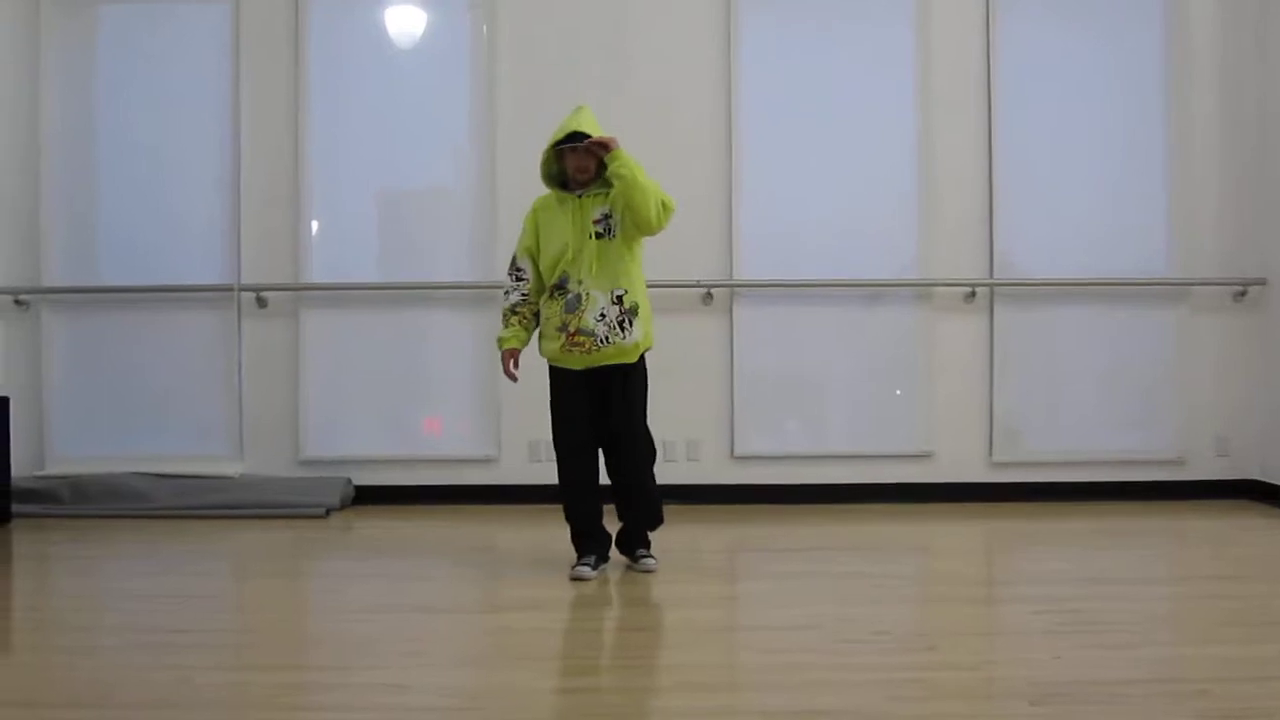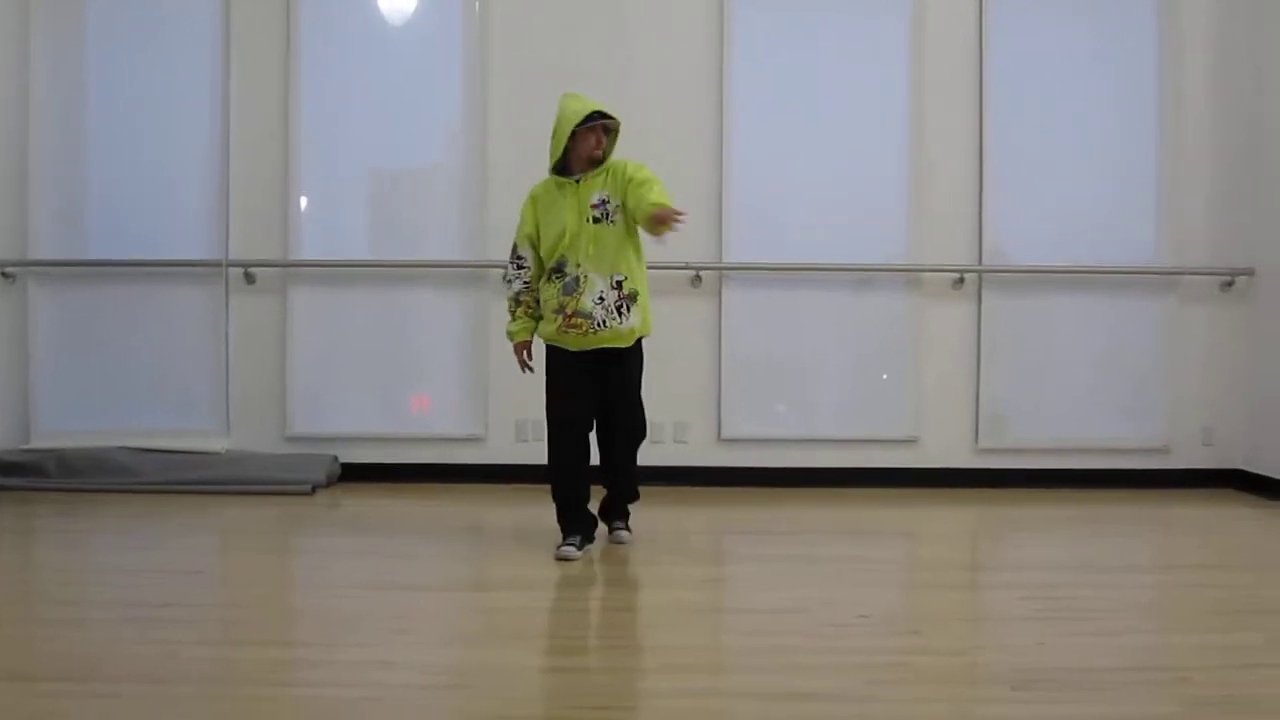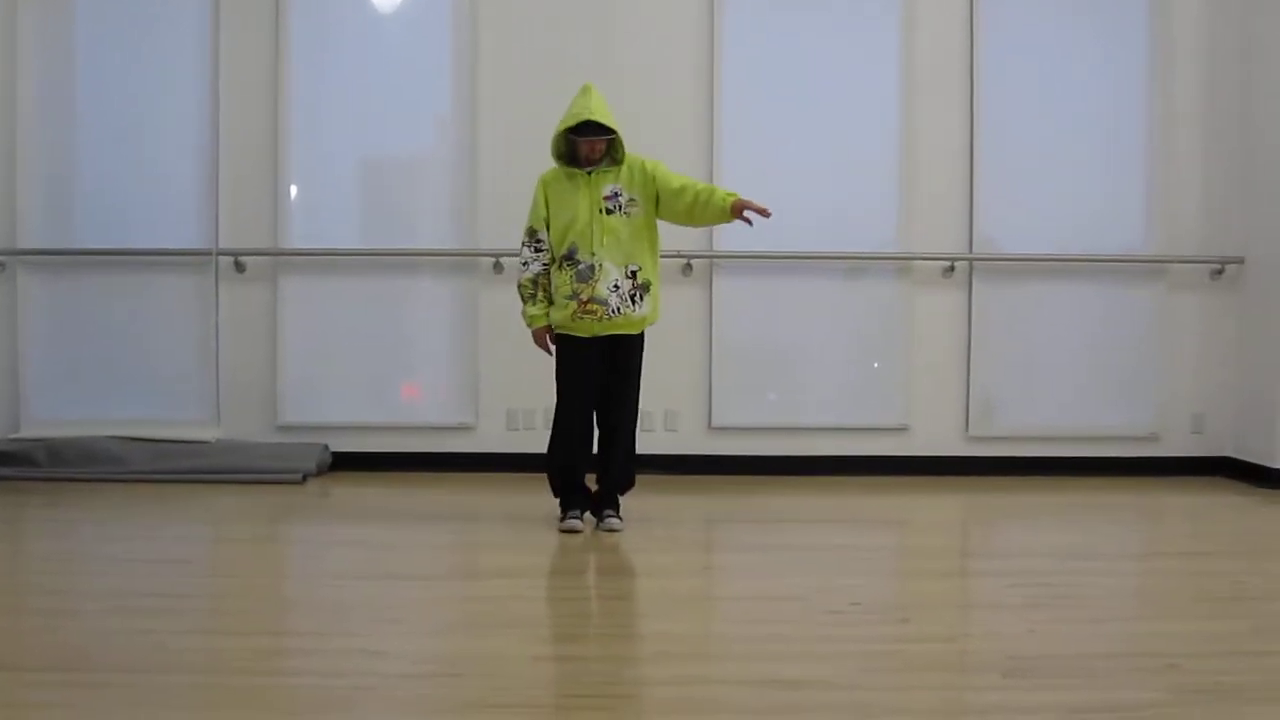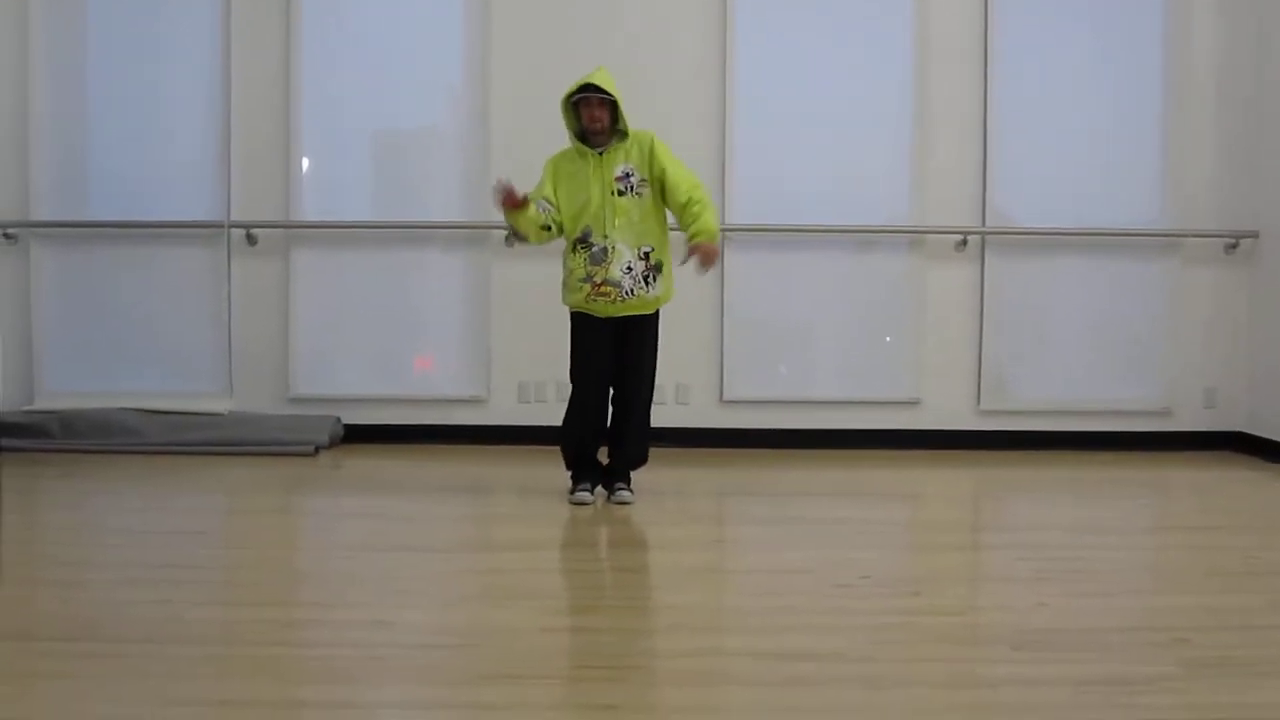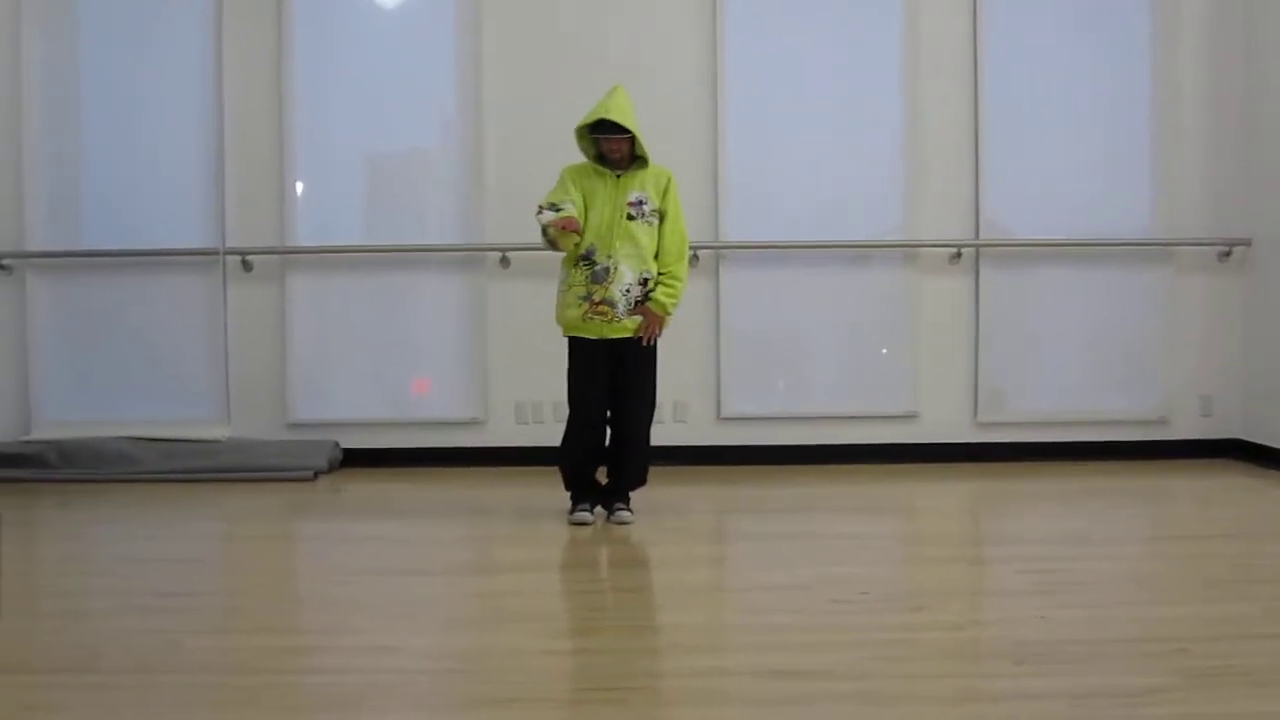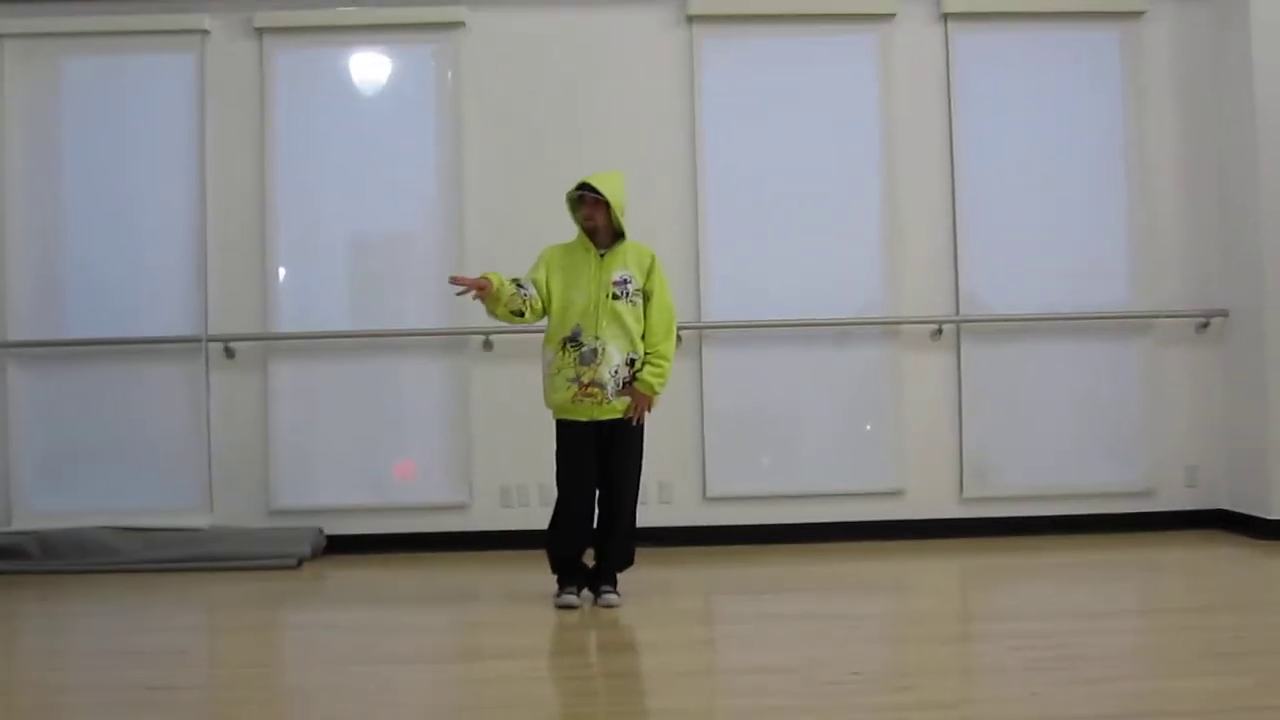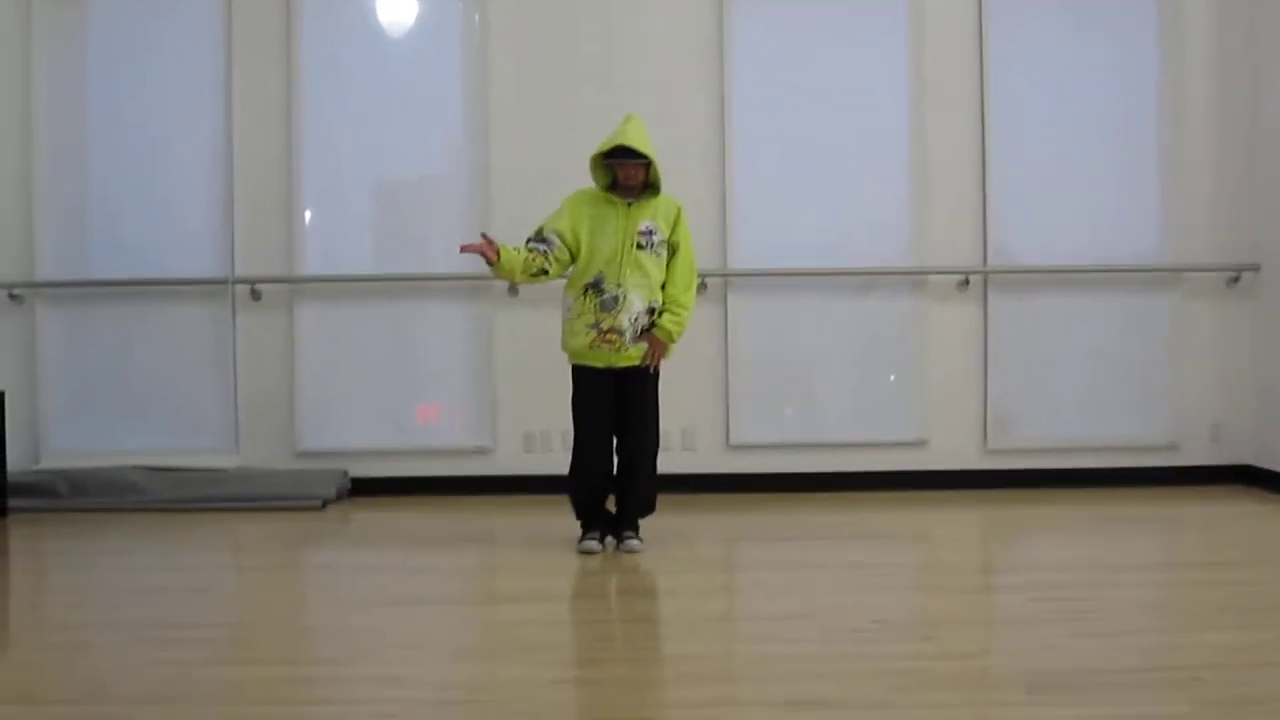
dt=0.7s
person 1, frame 1
left shoulder: (623, 196)
right shoulder: (543, 210)
left elbow: (656, 215)
right elbow: (523, 279)
left wrist: (618, 160)
right wrist: (512, 336)
left hip: (622, 351)
right hip: (567, 356)
left knee: (631, 448)
right knee: (575, 454)
left ankle: (637, 537)
right ankle: (590, 546)
person 1, frame 2
left shoulder: (624, 175)
right shoulder: (542, 195)
left elbow: (650, 200)
right elbow: (523, 265)
left wrist: (662, 212)
right wrist: (520, 326)
left hip: (621, 332)
right hip: (564, 335)
left knee: (623, 427)
right knee: (567, 433)
left ankle: (617, 510)
right ankle: (575, 525)
person 1, frame 3
left shoulder: (640, 173)
right shoulder: (552, 183)
left elbow: (686, 195)
right elbow: (535, 253)
left wrist: (728, 203)
right wrist: (537, 315)
left hip: (627, 321)
right hip: (573, 323)
left knee: (619, 415)
right knee: (573, 412)
left ankle: (608, 498)
right ankle: (572, 499)
person 1, frame 4
left shoulder: (648, 150)
right shoulder: (561, 165)
left elbow: (687, 196)
right elbow: (546, 222)
left wrist: (704, 233)
right wrist: (518, 210)
left hip: (642, 298)
right hip: (589, 300)
left knee: (635, 392)
right knee: (589, 390)
left ankle: (621, 471)
right ankle: (583, 472)
person 1, frame 5
left shoulder: (659, 181)
right shoulder: (574, 177)
left elbow: (674, 252)
right elbow: (553, 223)
left wrist: (660, 305)
right wrist: (561, 227)
left hip: (638, 322)
right hip: (586, 321)
left knee: (634, 414)
right knee: (586, 413)
left ankle: (619, 492)
right ankle: (582, 492)
person 1, frame 6
left shoulder: (643, 260)
right shoulder: (556, 258)
left elbow: (661, 329)
right elbow: (524, 304)
left wrist: (649, 384)
right wrist: (492, 288)
left hip: (625, 402)
right hip: (574, 402)
left knee: (620, 495)
right knee: (573, 494)
left ankle: (607, 574)
right ankle: (569, 575)
person 1, frame 7
left shoulder: (669, 211)
right shoulder: (580, 205)
left elbow: (681, 280)
right elbow: (545, 258)
left wrist: (666, 331)
right wrist: (502, 259)
left hip: (641, 352)
right hip: (591, 349)
left knee: (639, 442)
right knee: (591, 441)
left ankle: (629, 520)
right ankle: (592, 521)
